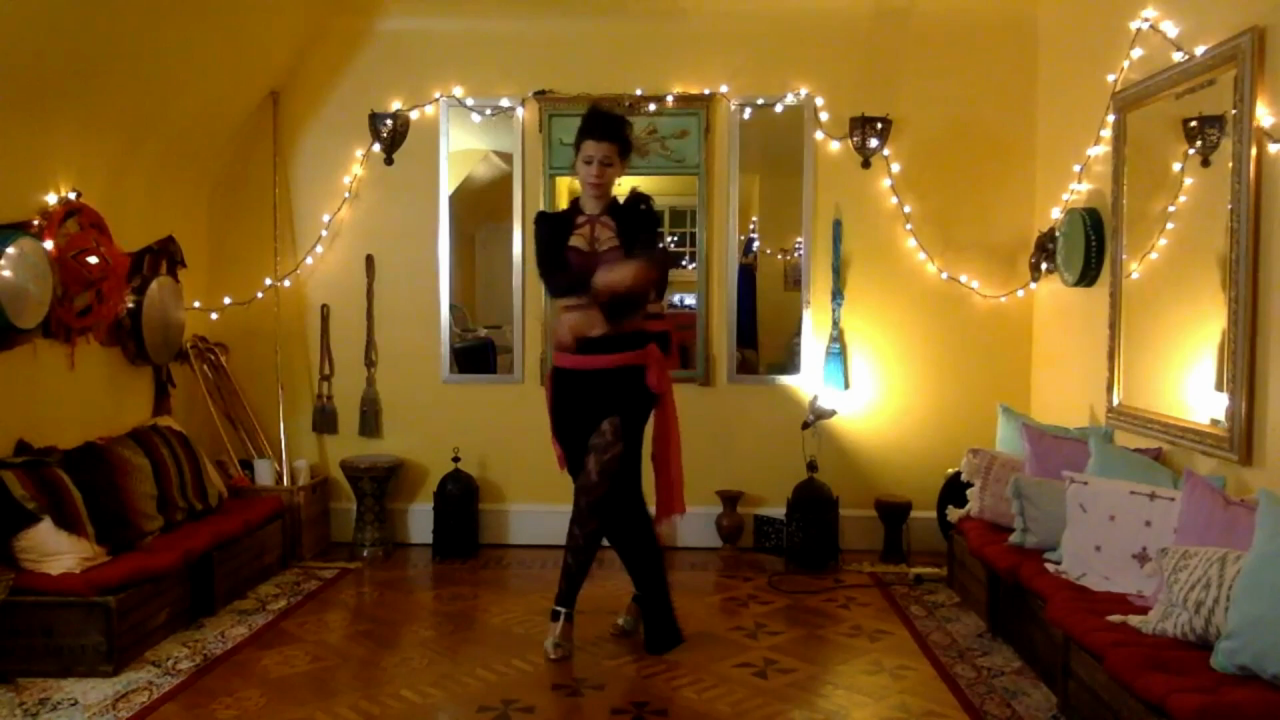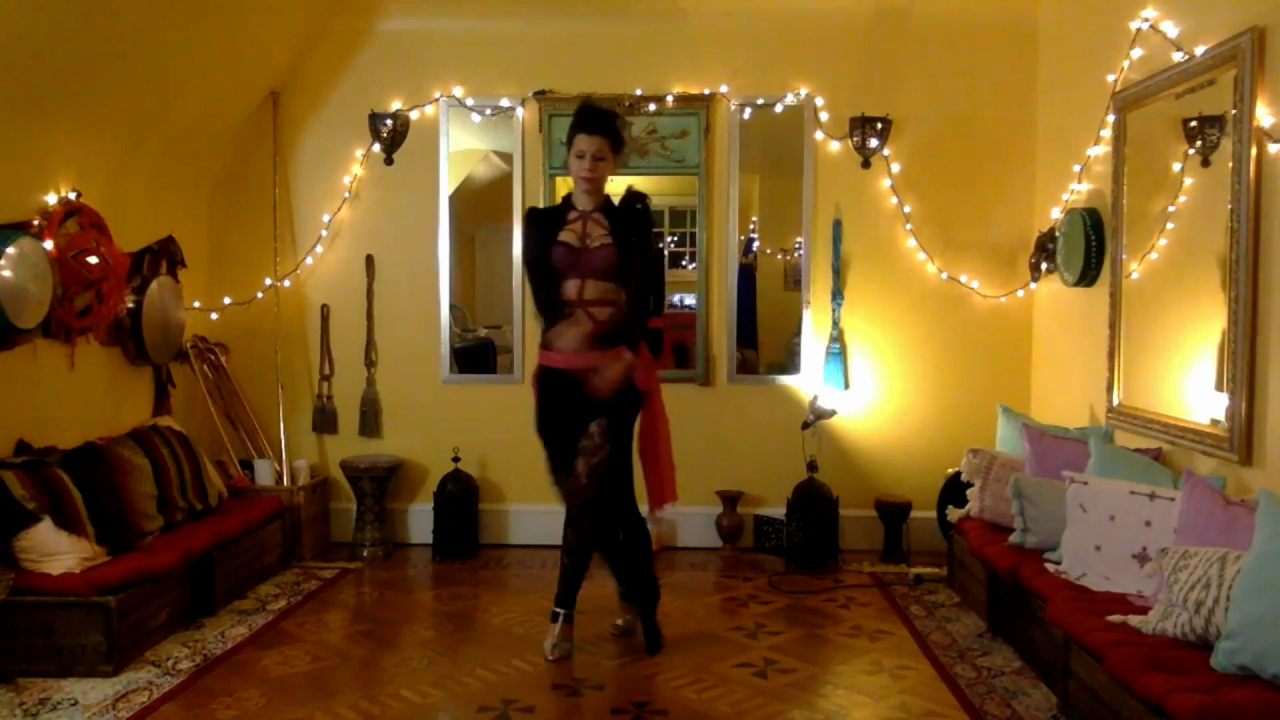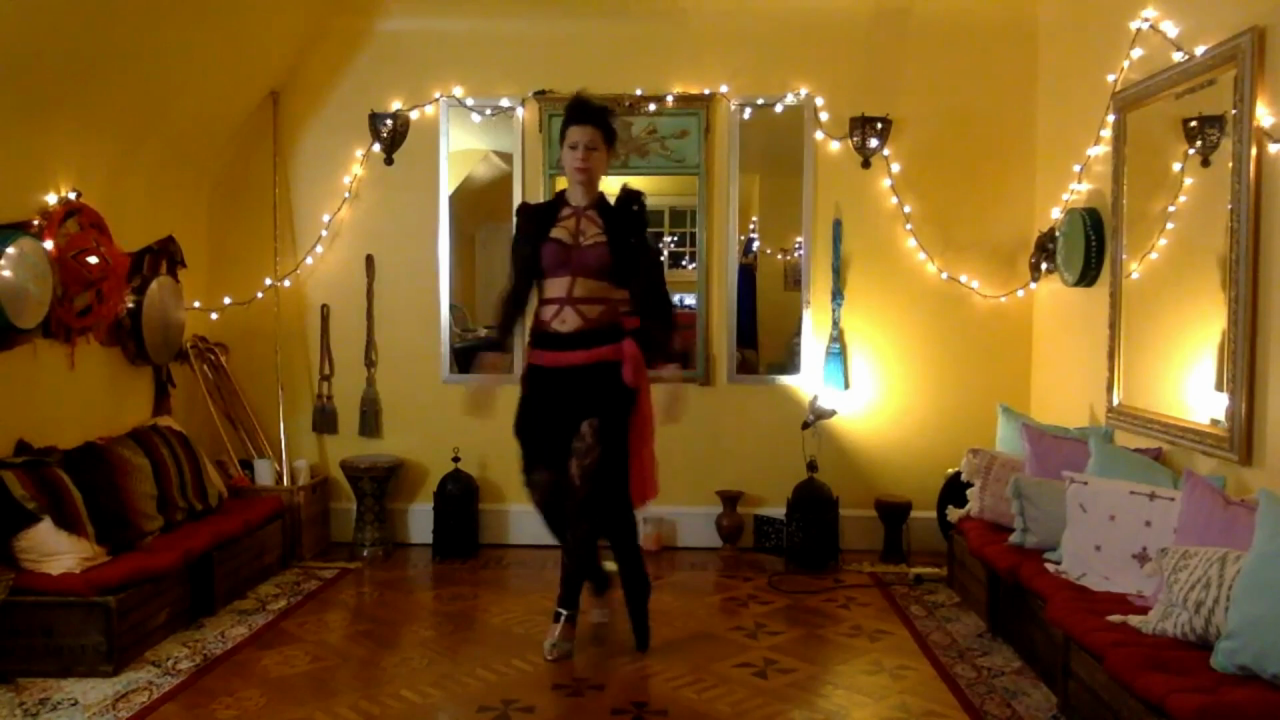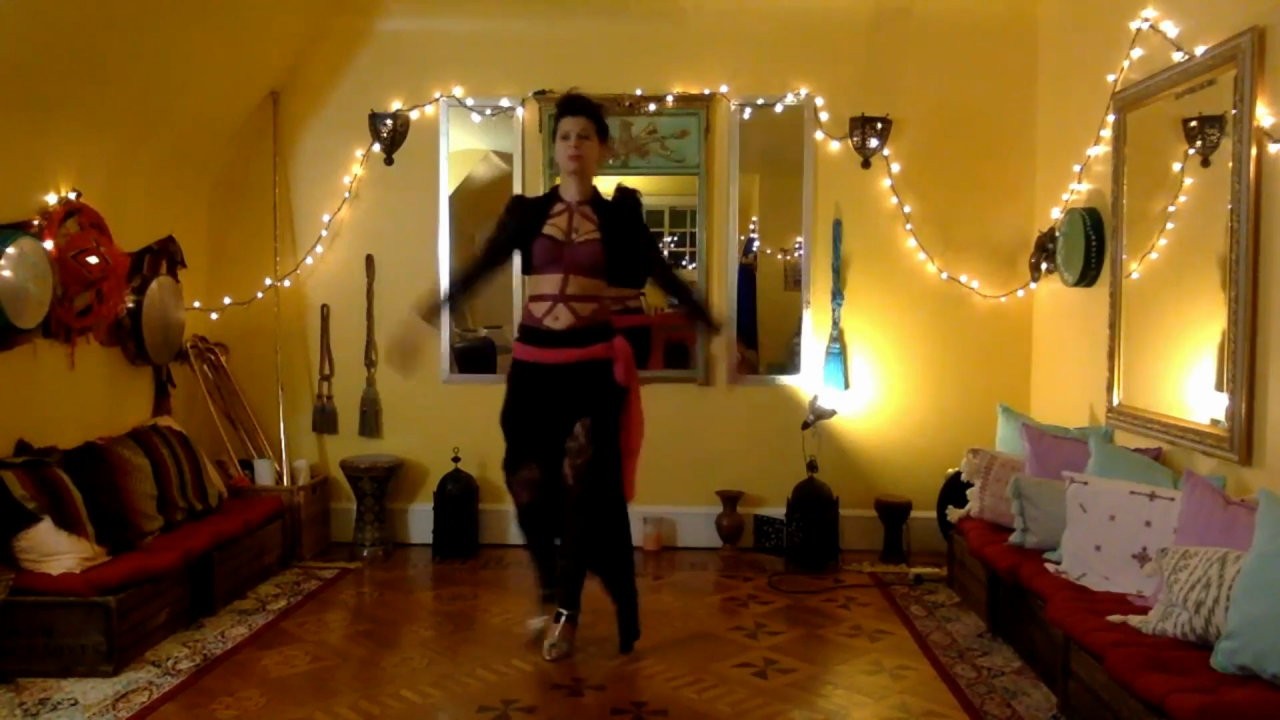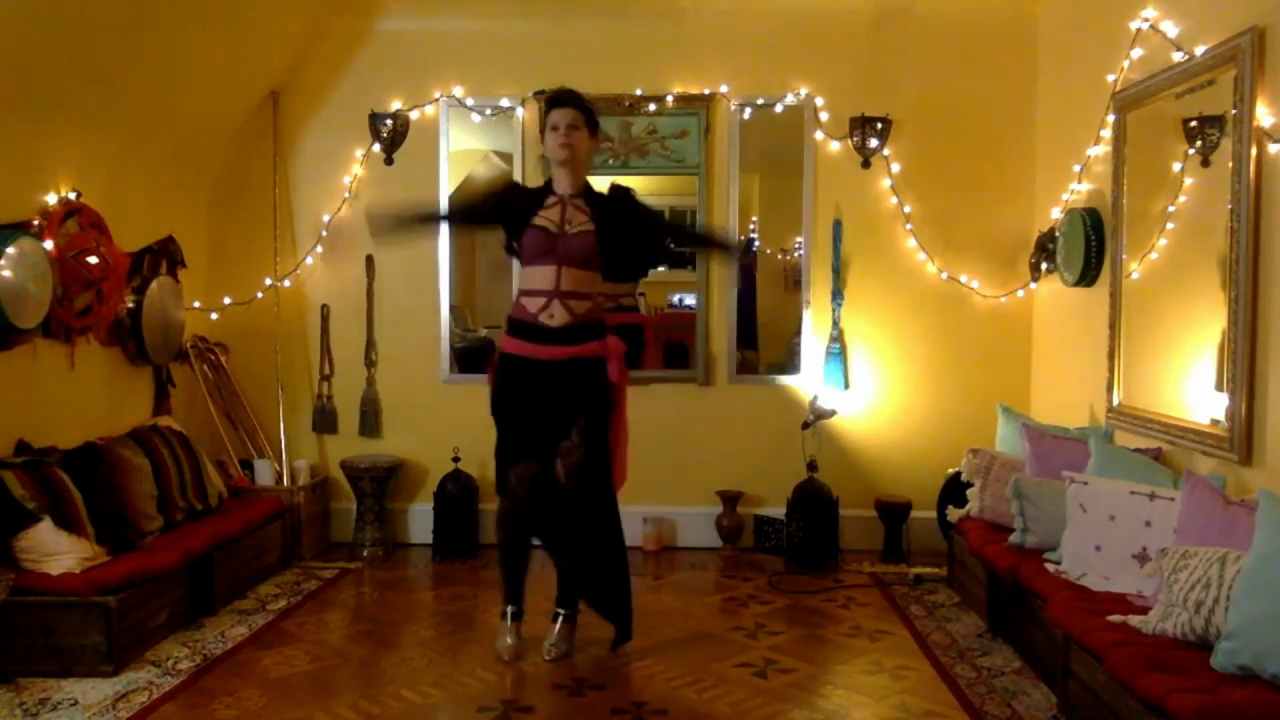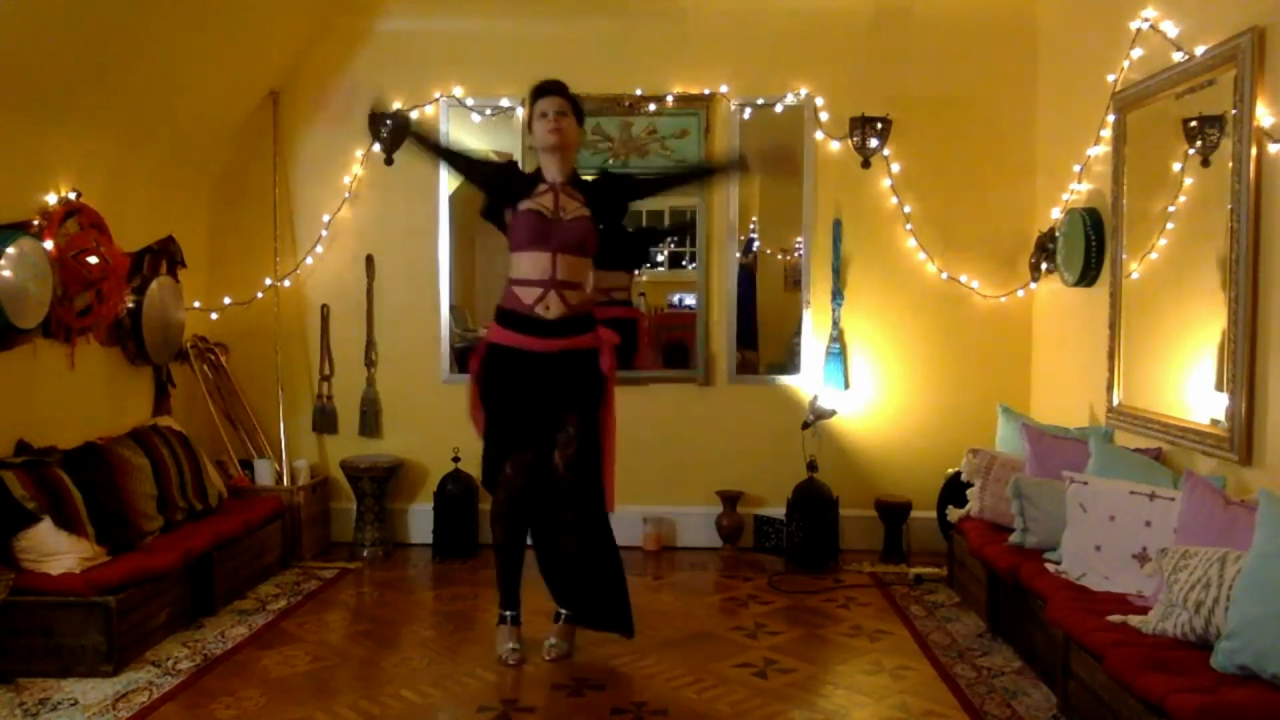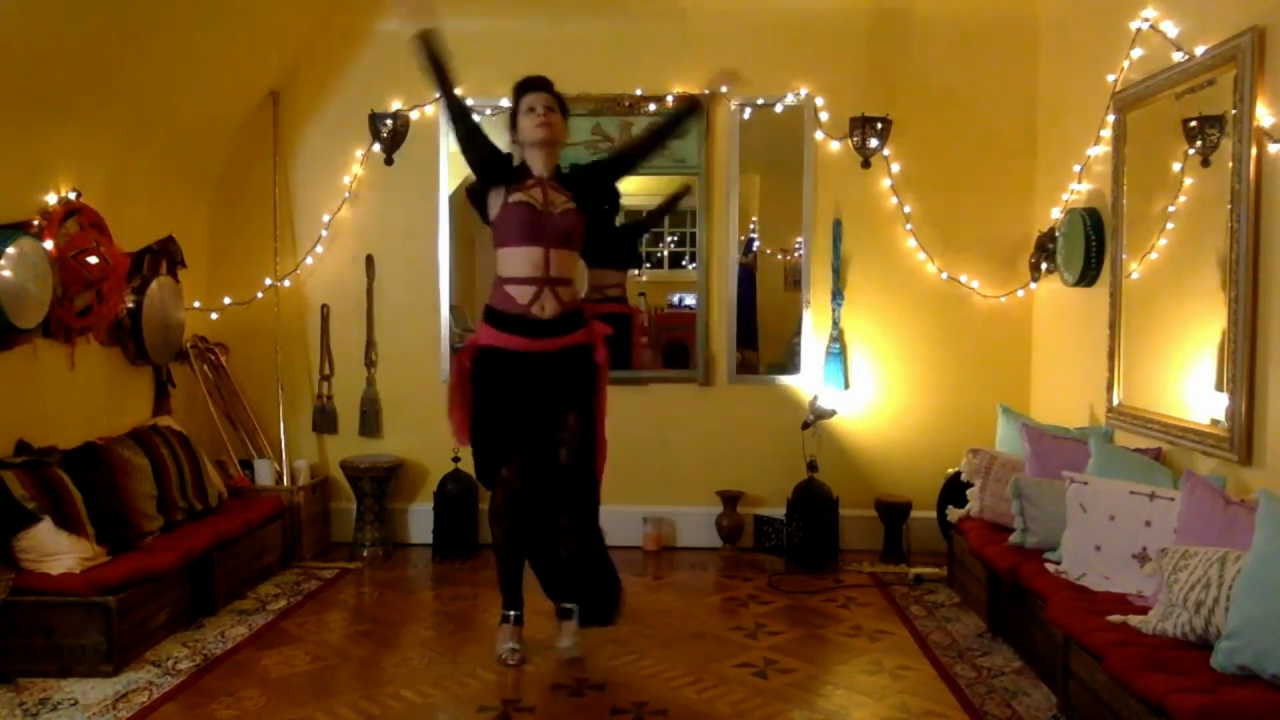
dt=0.1s
person 1, frame 1
left shoulder: (639, 221)
right shoulder: (551, 226)
left elbow: (648, 288)
right elbow: (558, 282)
left wrist: (603, 311)
right wrist: (606, 282)
left hip: (625, 366)
right hip: (573, 371)
left knee: (598, 489)
right knee: (611, 491)
left ankle: (563, 612)
right ankle: (648, 599)
person 1, frame 2
left shoulder: (633, 221)
right shoulder: (542, 221)
left elbow: (649, 300)
right elbow: (543, 292)
left wrist: (622, 359)
right wrist: (563, 331)
left hip: (615, 368)
right hip: (560, 371)
left knee: (588, 489)
right knee: (601, 492)
left ankle: (563, 613)
right ankle: (635, 593)
person 1, frame 3
left shoulder: (627, 219)
right shoulder: (533, 218)
left elbow: (655, 297)
right elbow: (517, 292)
left wrist: (662, 365)
left hip: (604, 365)
right hip: (546, 366)
left knee: (586, 487)
right knee: (548, 488)
left ankle: (565, 614)
right ankle: (596, 576)
person 1, frame 4
left shoulder: (619, 214)
right shoulder: (525, 212)
left elbow: (662, 274)
right elbow: (480, 268)
left wrist: (716, 329)
right wrist: (428, 316)
left hip: (592, 365)
right hip: (533, 362)
left knee: (579, 487)
right knee: (529, 488)
left ankle: (568, 613)
right ankle: (553, 586)
person 1, frame 5
left shoulder: (611, 208)
right shoulder: (518, 202)
left elbow: (675, 233)
right elbow: (459, 213)
left wrist: (736, 251)
right wrist: (389, 223)
left hip: (581, 360)
right hip: (523, 358)
left knee: (573, 488)
right knee: (517, 486)
left ankle: (566, 615)
right ankle: (511, 612)
person 1, frame 6
left shoulder: (598, 193)
right shoulder: (508, 185)
left elbow: (669, 180)
right elbow: (452, 158)
left wrist: (740, 162)
right wrist: (393, 121)
left hip: (574, 351)
right hip: (512, 348)
left knee: (569, 482)
right knee: (510, 482)
left ankle: (569, 613)
right ankle: (508, 618)
person 1, frame 7
left shoulder: (580, 185)
right shoulder: (497, 176)
left elbow: (642, 148)
right elbow: (458, 114)
left wrist: (698, 103)
right wrist: (426, 44)
left hip: (566, 348)
right hip: (504, 348)
left knee: (566, 482)
right knee: (508, 482)
left ankle: (576, 609)
right ankle: (511, 616)
